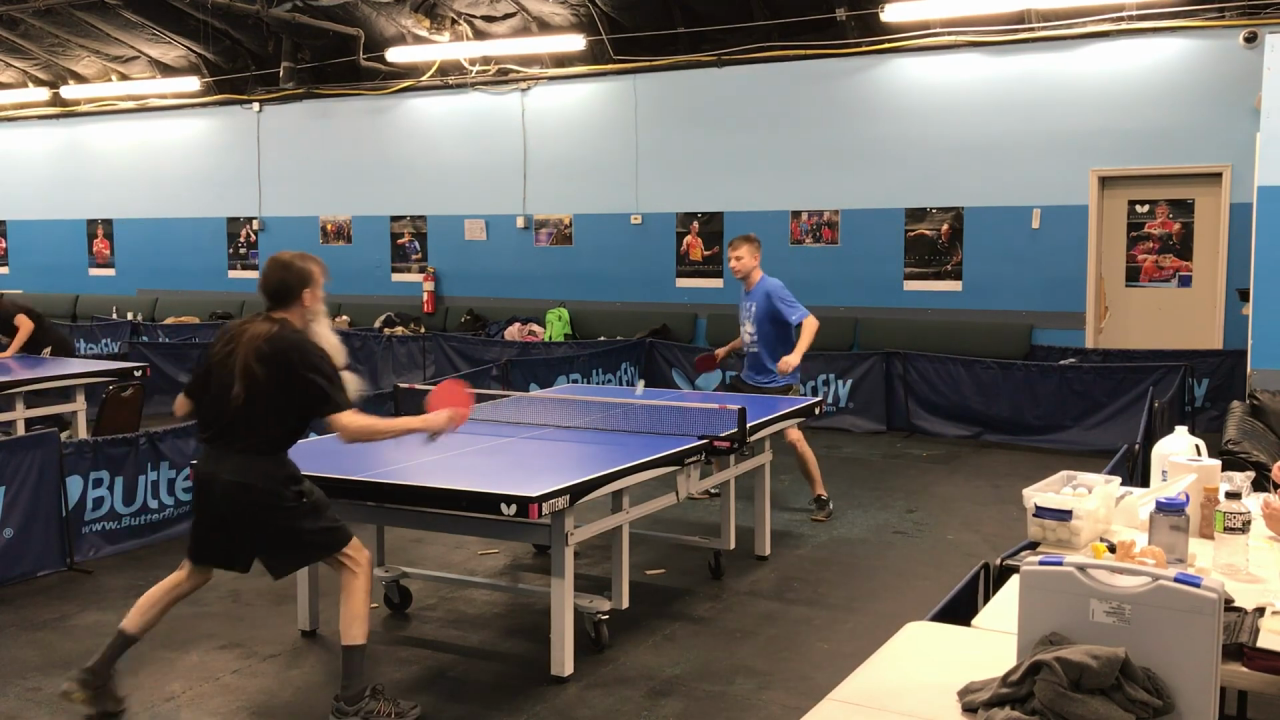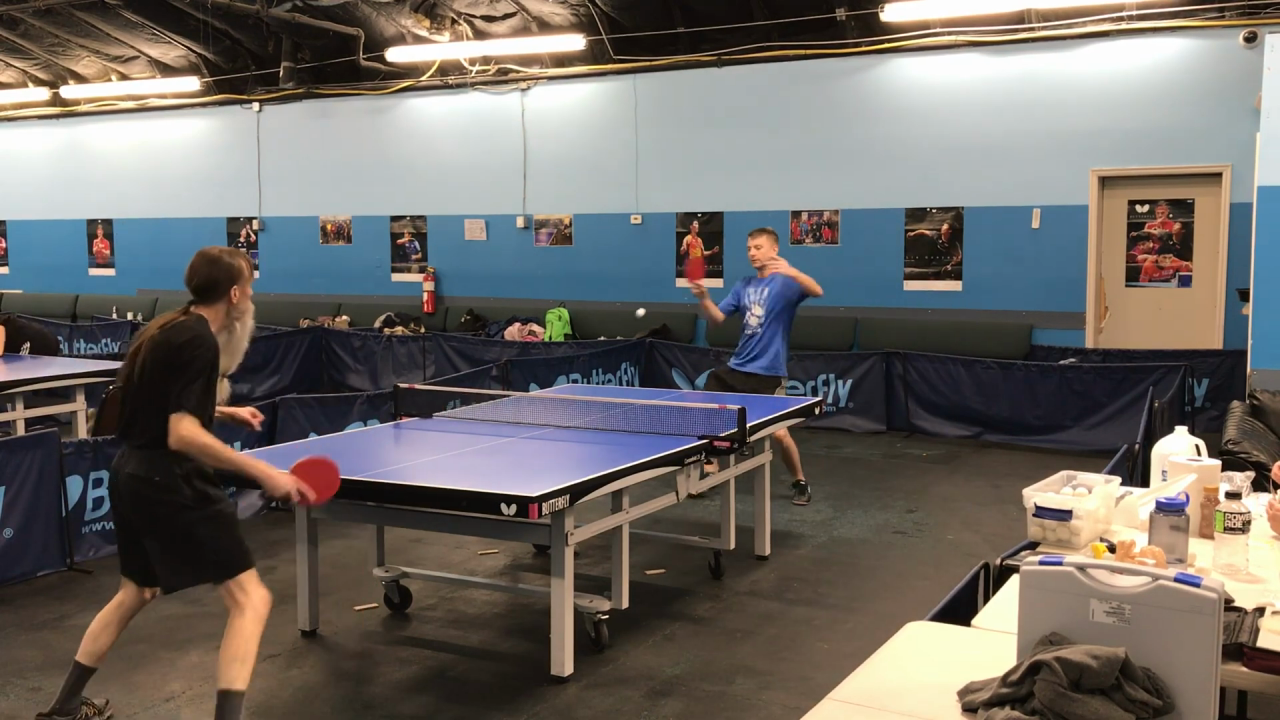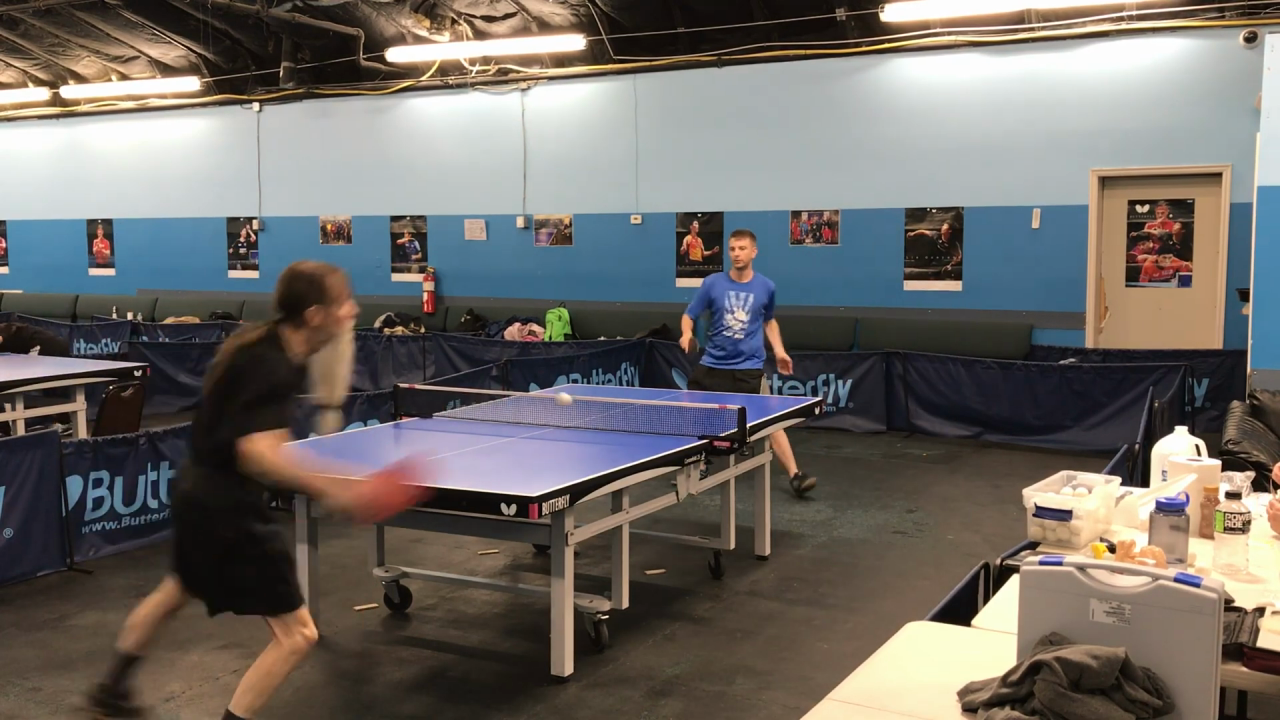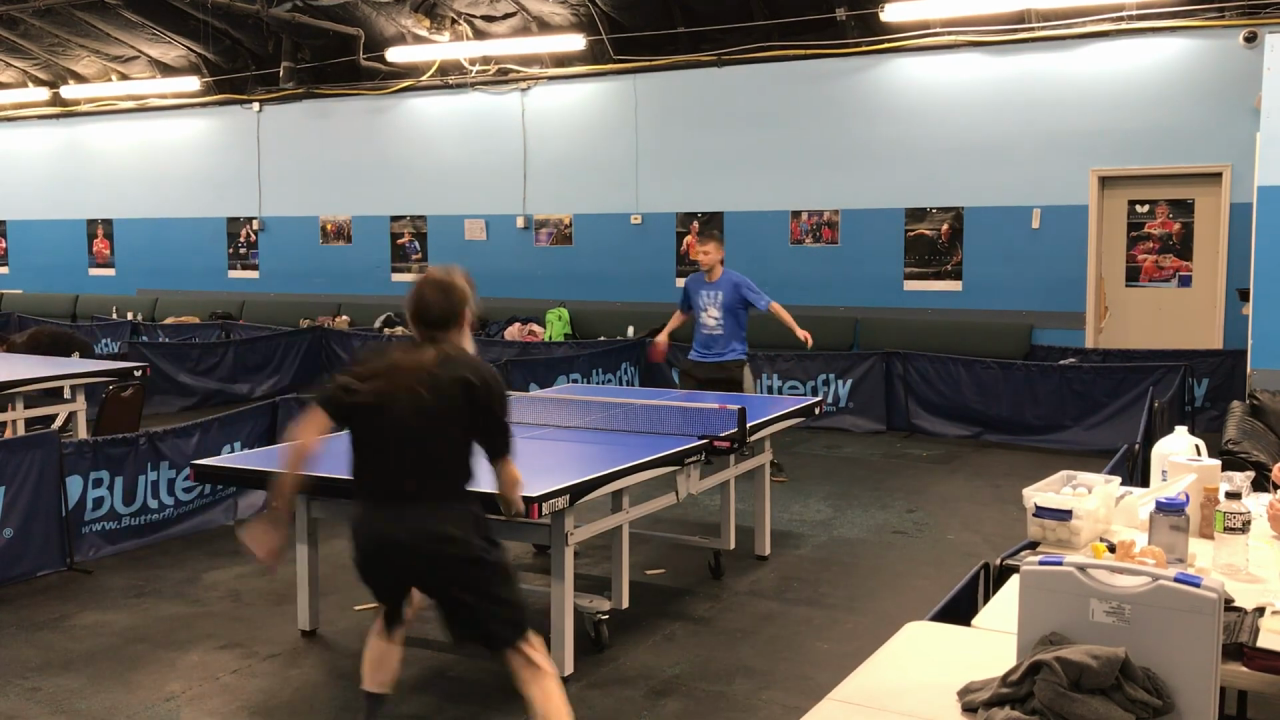
dt=0.4s
person 1, frame 1
left shoulder: (232, 336)
right shoulder: (301, 351)
left elbow: (184, 407)
right elbow: (350, 427)
right wrist: (424, 422)
left hip: (213, 475)
right hip: (264, 482)
left knee: (189, 576)
right knee: (356, 563)
left ankle: (95, 676)
person 1, frame 2
left shoulder: (172, 329)
right shoulder: (199, 342)
right elbow: (182, 435)
left wrist: (230, 411)
right wrist: (264, 473)
left hip: (134, 477)
right hip: (168, 483)
left knee: (136, 592)
right knee: (250, 598)
person 1, frame 3
left shoulder: (257, 345)
right shoulder: (275, 366)
right elbow: (257, 451)
right wrist: (332, 487)
left hip: (202, 491)
right hip: (227, 504)
left knee: (179, 590)
right knee: (296, 634)
person 1, frame 4
left shoulder: (365, 369)
right shoulder: (477, 378)
left elbow: (304, 437)
right elbow: (509, 481)
left wrist: (274, 521)
right wrist: (515, 507)
left hip: (374, 532)
right hip: (449, 531)
left knee: (395, 611)
right knee: (529, 660)
person 2, frame 1
left shoulder: (772, 289)
right shoulder: (746, 293)
left elbow: (810, 321)
left wrist: (796, 356)
right wrist: (727, 349)
left hip: (778, 381)
right hip: (748, 378)
left knee: (793, 437)
left ankle: (821, 496)
person 2, frame 2
left shoulder: (785, 281)
right shoulder: (743, 285)
left elbow: (816, 291)
right elbow: (717, 317)
left wrist: (791, 272)
right wrist: (702, 295)
left hip: (767, 372)
right hip: (736, 367)
left knee: (778, 432)
left ankle: (800, 481)
right ankle: (712, 474)
person 2, frame 3
left shoulder: (766, 287)
right shoulder: (712, 283)
left elbow: (770, 321)
right elbow: (689, 315)
left wrist: (778, 350)
right wrist: (686, 335)
left hip: (748, 368)
right hip: (712, 365)
left ankle: (795, 475)
person 2, frame 4
left shoulder: (736, 282)
right shoulder: (693, 281)
left elbow: (770, 306)
left wrist: (796, 329)
right wrist: (665, 332)
left hip: (731, 359)
right hip: (698, 359)
